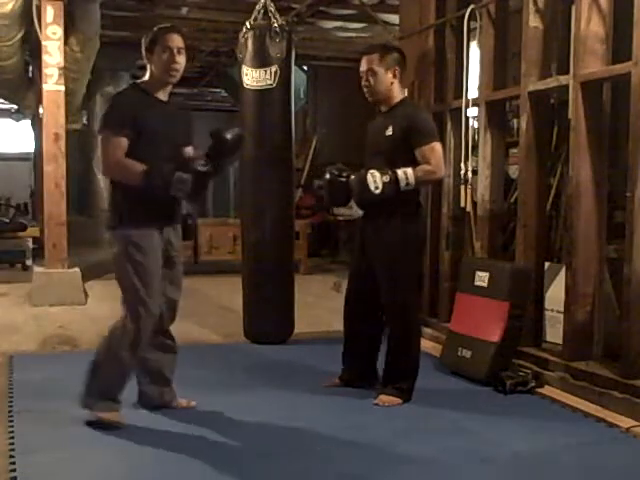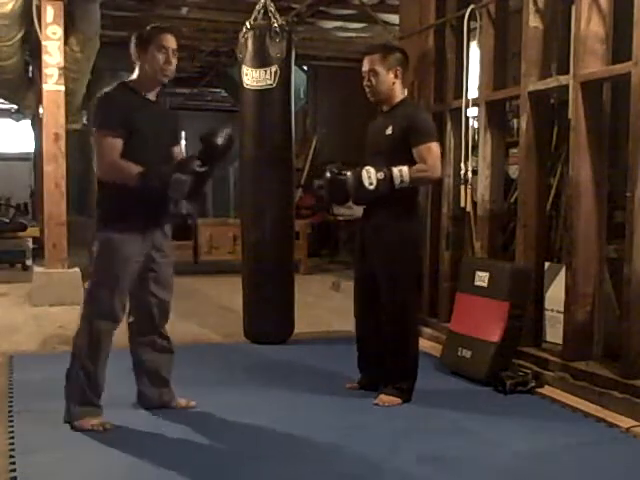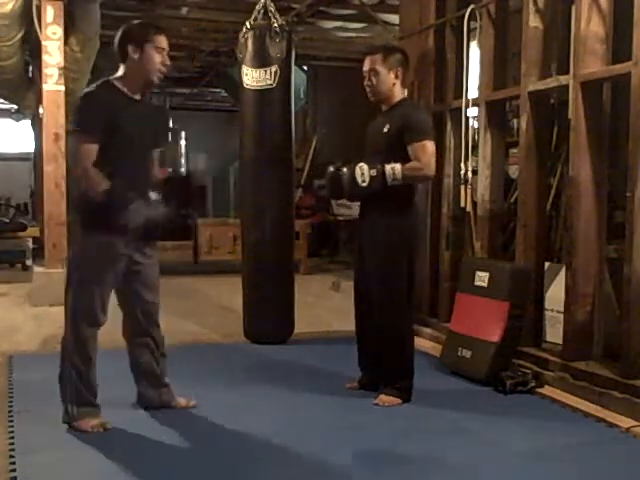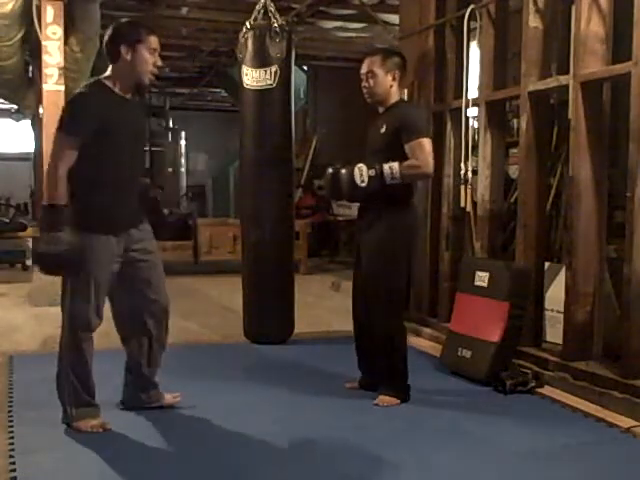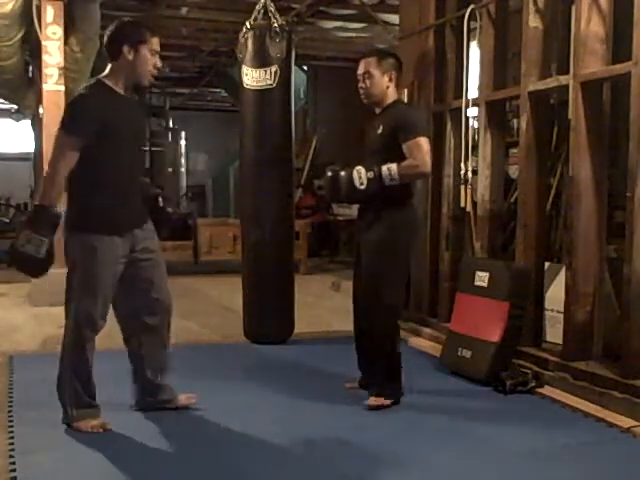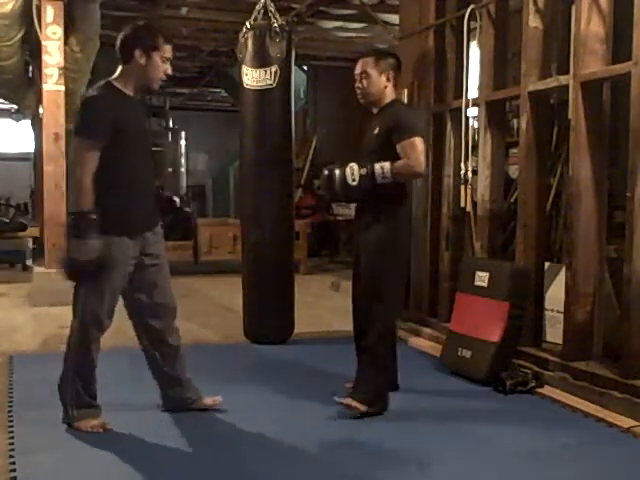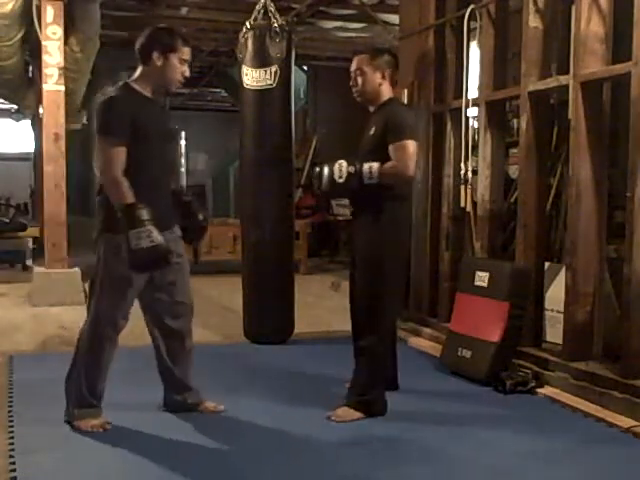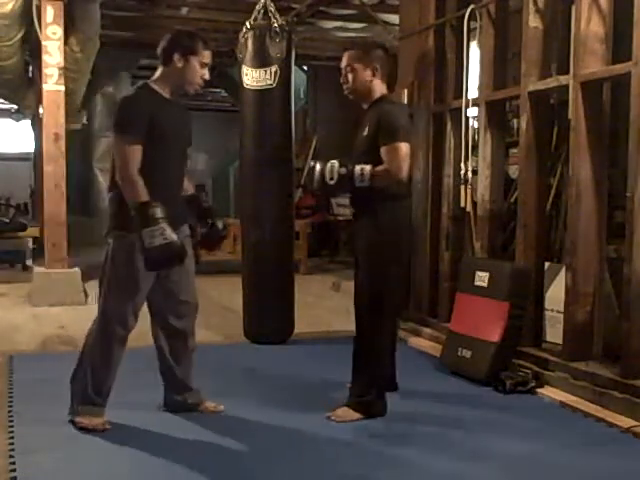
dt=0.2s
person 1, frame 1
left shoulder: (179, 114)
right shoulder: (125, 103)
left elbow: (186, 168)
right elbow: (112, 164)
left wrist: (203, 166)
right wrist: (162, 178)
left hip: (167, 223)
right hip: (134, 224)
left knee: (163, 311)
right knee: (141, 311)
left ankle: (157, 389)
right ankle: (100, 396)
person 1, frame 2
left shoulder: (166, 114)
right shoulder: (114, 102)
left elbow: (176, 167)
right elbow: (107, 164)
right wrist: (158, 178)
left hip: (155, 226)
right hip: (118, 227)
left knee: (154, 313)
right knee: (102, 314)
left ankle: (155, 390)
right ankle: (82, 404)
person 1, frame 3
left shoulder: (152, 111)
right shoulder: (96, 101)
right elbow: (82, 167)
right wrist: (120, 204)
left hip: (137, 229)
right hip: (101, 229)
left knee: (145, 313)
right knee: (85, 317)
left ankle: (154, 390)
right ankle: (80, 406)
person 1, frame 4
left shoulder: (135, 107)
right shoulder: (87, 102)
right elbow: (58, 169)
right wrist: (54, 224)
left hip: (134, 228)
right hip: (92, 232)
left knee: (153, 308)
right knee: (82, 321)
left ankle: (141, 388)
right ankle: (80, 407)
person 1, frame 5
left shoulder: (133, 105)
right shoulder: (89, 102)
right elbow: (59, 169)
left wrist: (150, 197)
right wrist: (43, 222)
left hip: (138, 227)
right hip: (96, 233)
left knee: (155, 308)
right knee: (86, 321)
left ankle: (154, 391)
right ankle: (80, 407)
person 1, frame 6
left shoulder: (136, 106)
right shoulder: (98, 104)
right elbow: (83, 174)
right wrist: (83, 231)
left hip: (146, 230)
right hip: (110, 232)
left knee: (160, 314)
right knee: (92, 320)
left ankle: (180, 393)
right ankle: (79, 407)
person 1, frame 7
left shoulder: (158, 108)
right shoulder: (118, 105)
right elbow: (113, 174)
left wrist: (180, 206)
right wrist: (137, 224)
left hip: (164, 229)
right hip: (125, 232)
left knee: (176, 313)
right knee: (107, 319)
left ankle: (181, 394)
right ankle: (83, 405)
person 1, frame 8
left shoulder: (179, 111)
right shoulder: (137, 104)
right elbow: (127, 172)
right wrist: (151, 222)
left hip: (174, 229)
right hip: (137, 230)
left knee: (180, 313)
right knee: (116, 317)
left ankle: (181, 394)
right ankle: (87, 403)
person 2, frame 1
left shoulder: (415, 117)
right shoulder: (376, 122)
left elbow: (435, 170)
left wrist: (390, 179)
right wrist: (351, 184)
left hip: (401, 223)
right hip: (372, 222)
left knee: (400, 305)
right knee: (359, 300)
left ankle: (399, 384)
right ankle: (358, 372)
person 2, frame 2
left shoulder: (414, 117)
right shoulder: (376, 122)
left elbow: (432, 170)
left wrist: (384, 177)
right wrist: (356, 183)
left hip: (400, 222)
right hip: (373, 219)
left knee: (398, 304)
right knee: (368, 301)
left ankle: (399, 384)
right ankle: (374, 374)
person 2, frame 3
left shoulder: (412, 116)
right shoulder: (377, 121)
left elbow: (426, 168)
left wrist: (378, 174)
right wrist: (355, 179)
left hip: (395, 220)
right hip: (371, 218)
left knee: (392, 303)
right knee: (367, 300)
left ankle: (398, 384)
right ankle: (373, 375)
person 2, frame 4
left shoulder: (409, 116)
right shoulder: (378, 122)
left elbow: (424, 166)
left wrist: (376, 174)
right wrist: (352, 181)
left hip: (393, 219)
right hip: (370, 217)
left knee: (385, 302)
right knee: (365, 301)
left ankle: (395, 384)
right ankle: (372, 375)
person 2, frame 5
left shoulder: (406, 116)
right shoulder: (376, 122)
left elbow: (422, 165)
left wrist: (375, 176)
right wrist: (351, 182)
left hip: (393, 220)
right hip: (370, 218)
left knee: (381, 302)
right knee: (364, 300)
left ankle: (388, 386)
right ankle: (373, 376)
person 2, frame 6
left shoulder: (402, 116)
right shoulder: (375, 120)
left elbow: (416, 164)
left wrist: (369, 172)
right wrist: (347, 180)
left hip: (390, 221)
right hip: (370, 218)
left knee: (378, 305)
right knee: (366, 302)
left ankle: (370, 392)
right ankle: (380, 376)
person 2, frame 7
left shoulder: (398, 116)
right shoulder: (375, 117)
left elbow: (406, 167)
left wrist: (355, 172)
right wrist: (345, 175)
left hip: (386, 222)
right hip: (368, 220)
left knee: (375, 308)
right knee: (365, 304)
left ankle: (367, 397)
right ankle: (382, 376)
person 2, frame 8
left shoulder: (390, 114)
right shoulder: (373, 115)
left elbow: (397, 171)
left wrist: (346, 175)
right wrist: (345, 174)
left hip: (386, 222)
right hip: (372, 220)
left knee: (375, 311)
right knee: (373, 307)
left ankle: (368, 400)
right ankle: (381, 378)
